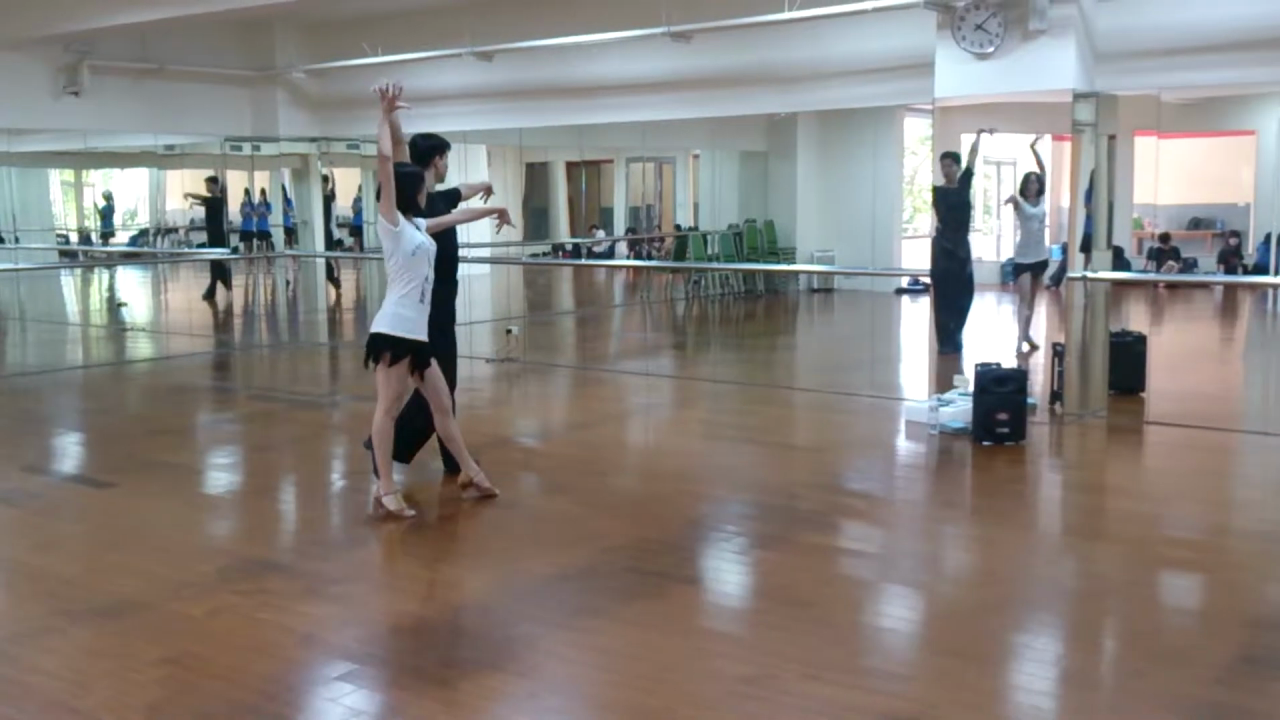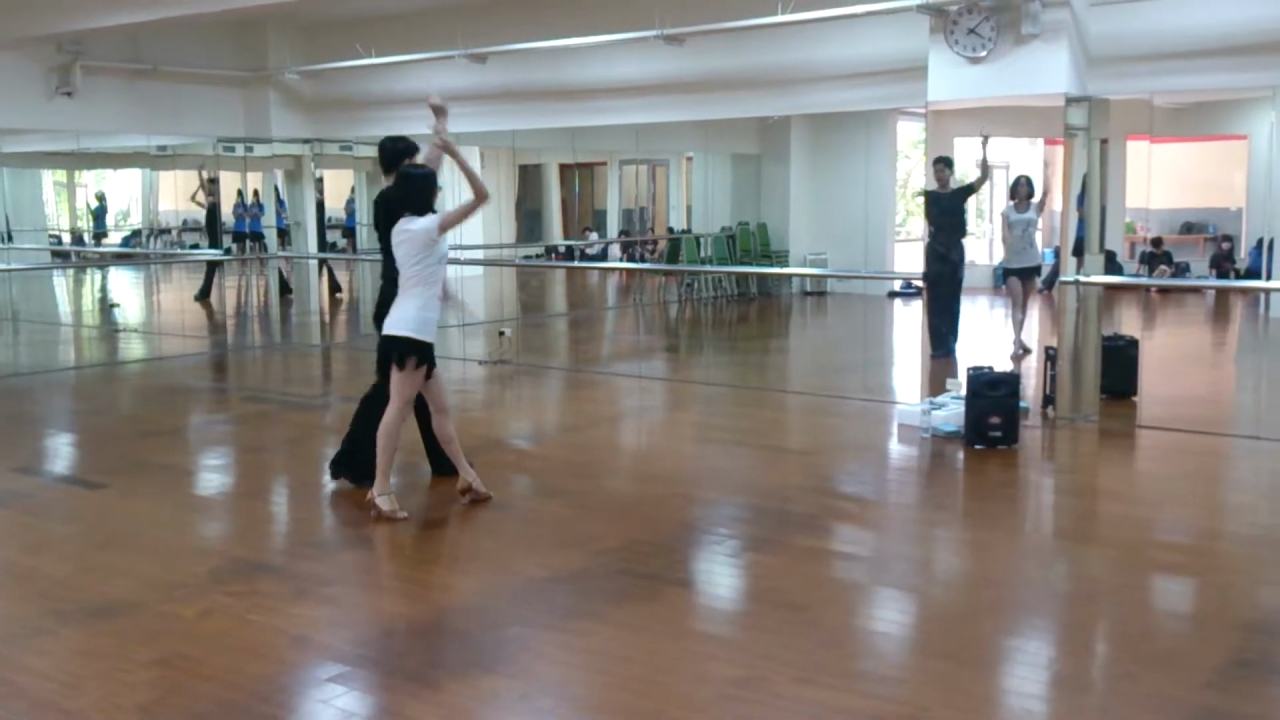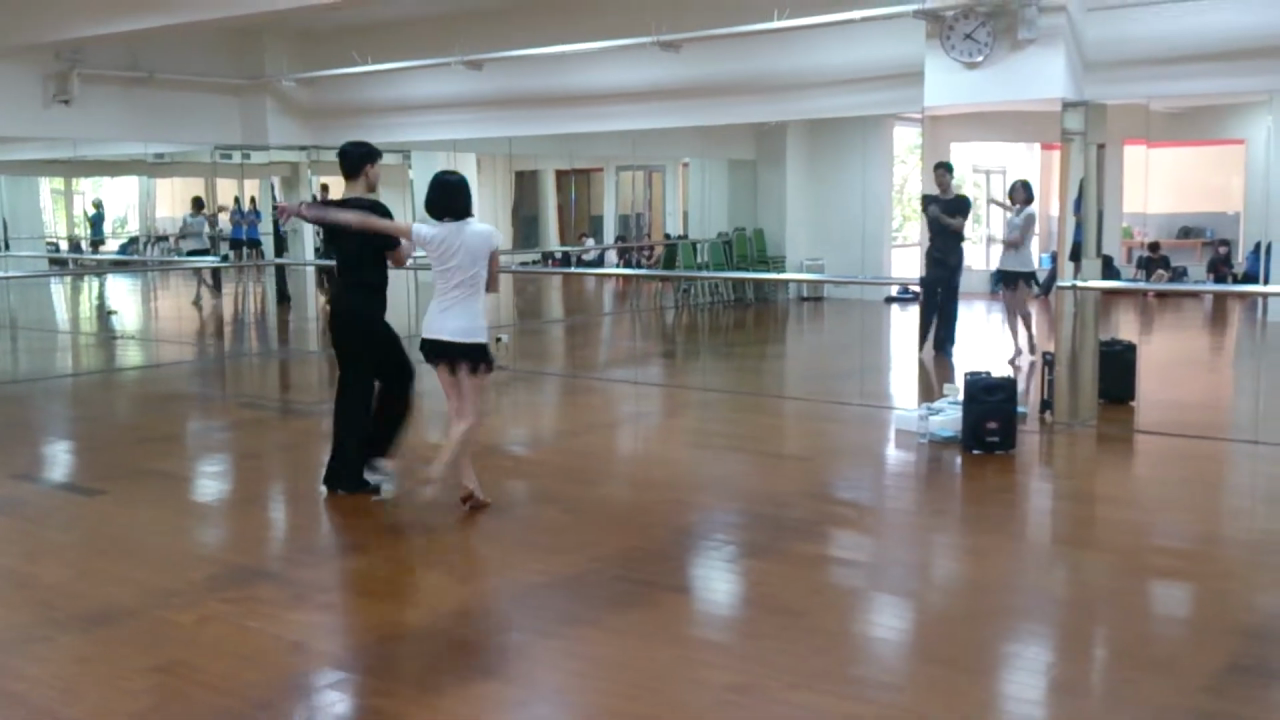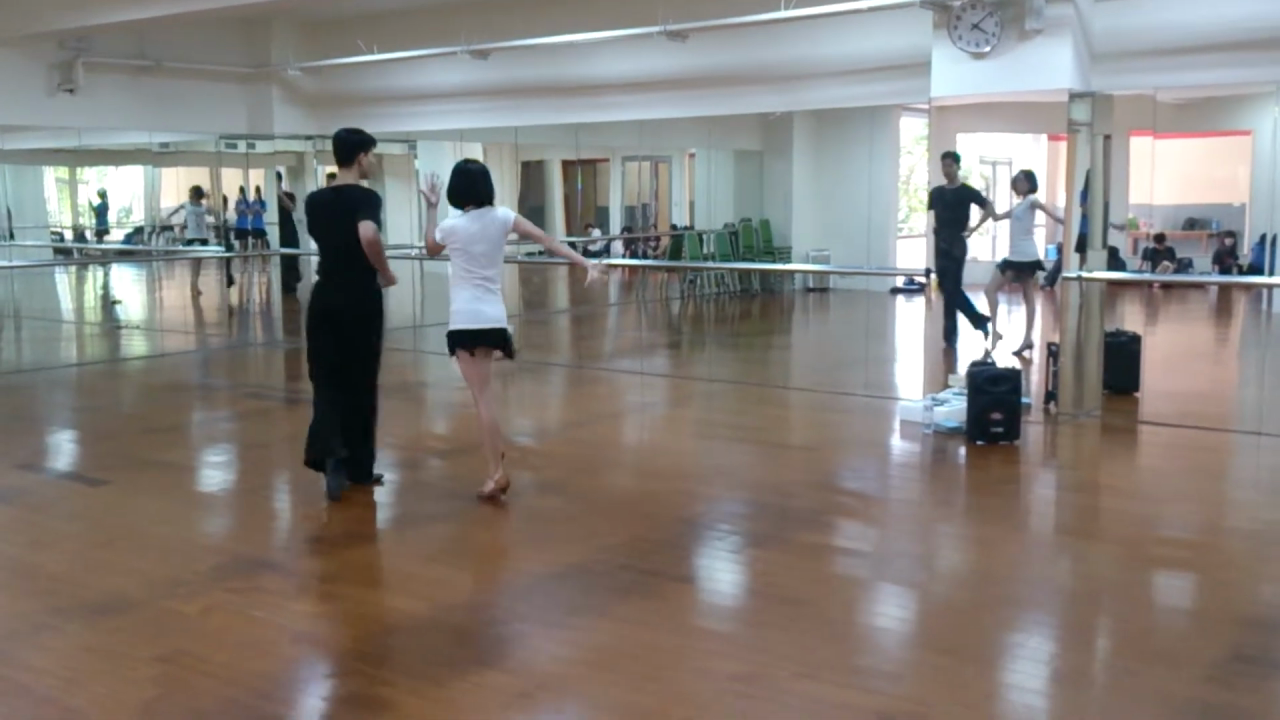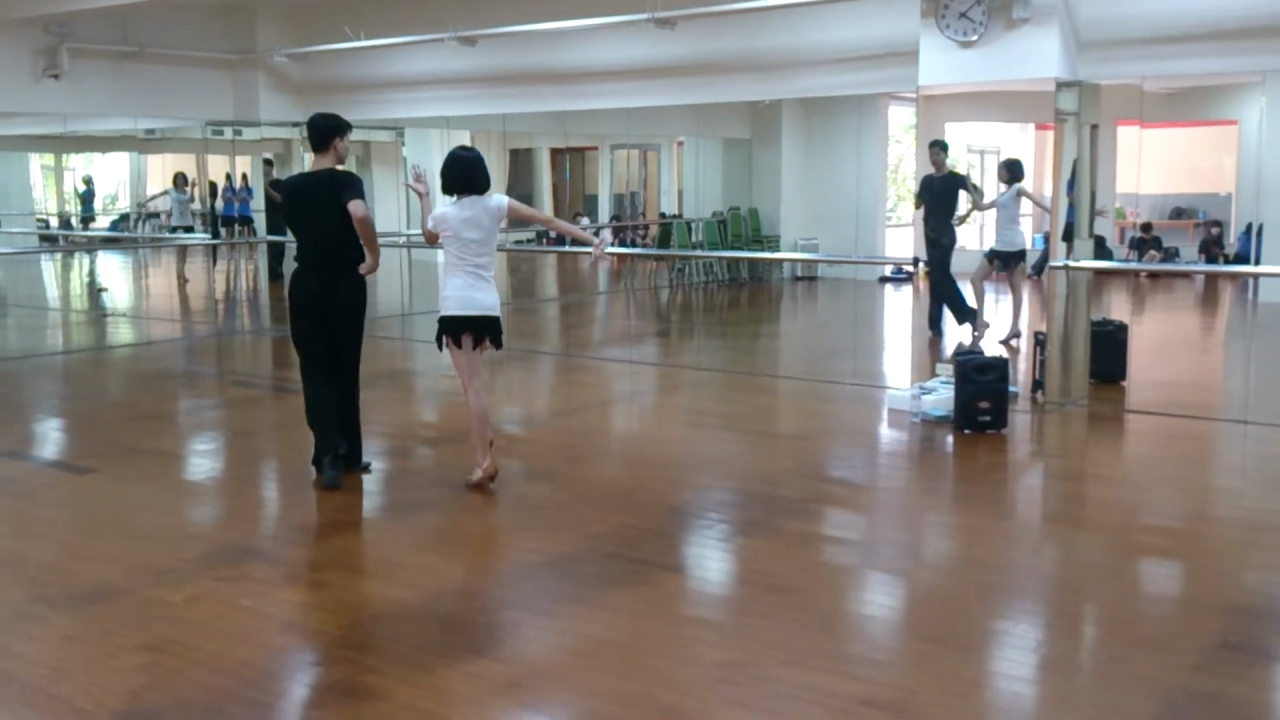
dt=0.4s
person 1, frame 1
left shoulder: (442, 197)
left elbow: (466, 191)
left wrist: (483, 187)
left hip: (442, 302)
right hip: (427, 305)
left knee: (443, 381)
left ankle: (452, 458)
right ankle: (389, 443)
person 1, frame 2
left shoulder: (387, 203)
right shoulder: (398, 200)
right elbow: (433, 165)
right wrist: (441, 120)
right knee: (392, 386)
left ankle: (441, 460)
right ankle: (352, 463)
person 1, frame 3
left shoulder: (331, 210)
right shoulder: (375, 212)
left elbow: (291, 209)
right elbow: (399, 257)
left wrist: (290, 209)
right wrist: (406, 247)
left hip: (341, 310)
right hip: (364, 313)
left knee: (371, 382)
right ankle: (345, 474)
person 1, frame 4
left shoulder: (314, 201)
right shoulder: (366, 198)
right elbow: (369, 236)
right wrist: (384, 273)
left hip: (324, 298)
right hip: (361, 299)
left knee: (328, 381)
right knee: (360, 384)
left ankle: (330, 455)
right ankle: (356, 467)
person 1, frame 5
left shoulder: (290, 187)
right shoulder: (346, 181)
right elbow: (360, 215)
right wrist: (374, 255)
left hip: (305, 285)
right hip: (344, 285)
left knee: (315, 371)
right knee: (344, 370)
left ankle: (329, 453)
right ankle: (344, 453)
person 2, frame 1
left shoulder: (414, 226)
right shoulder: (391, 222)
left elbow: (451, 219)
right elbow: (386, 161)
left wrist: (490, 209)
right wrist: (386, 116)
left hip: (416, 333)
right hip: (394, 331)
left knee: (443, 405)
right knee: (388, 408)
left ankle: (469, 471)
right ankle: (385, 489)
person 2, frame 2
left shoulder: (401, 228)
right shoulder: (430, 225)
right elbow: (481, 197)
right wrist: (455, 154)
left hip: (406, 328)
right hip: (411, 331)
left knee: (440, 406)
right knee: (398, 410)
left ankle: (466, 477)
right ankle: (380, 490)
person 2, frame 3
left shoulder: (428, 233)
right shoulder: (486, 234)
left elbow: (368, 222)
right elbow: (491, 286)
left wrist: (315, 212)
left hip: (435, 332)
right hip: (469, 335)
left knee: (458, 408)
right knee: (470, 413)
left ankle: (469, 484)
right ankle: (440, 471)
person 2, frame 4
left shoulder: (450, 227)
right shoulder: (502, 218)
left elbow: (430, 249)
right elbow: (549, 242)
left wrist: (432, 207)
right wrist: (587, 264)
left hip: (466, 319)
right hip: (494, 318)
left knee: (483, 397)
right knee: (484, 393)
left ankle: (497, 474)
right ankle: (495, 463)
person 2, frame 5
left shoulder: (441, 214)
right shoulder: (495, 205)
left elbow: (429, 239)
right elbow: (547, 221)
left wrist: (424, 198)
right wrist: (588, 237)
left hip: (457, 306)
right hip: (487, 304)
left knee: (472, 385)
right knee: (473, 381)
left ankle: (484, 462)
right ankle: (483, 441)
person 3, frame 1
left shoulder: (965, 184)
right shoulder: (938, 192)
left elbow: (972, 157)
right elbow: (942, 216)
left wrist: (979, 135)
left hip: (962, 244)
right hip: (943, 245)
left knee: (965, 293)
right knee: (943, 295)
left ankle: (954, 337)
right ankle: (947, 341)
person 3, frame 2
left shoulder: (959, 194)
right shoulder: (929, 197)
left elbow: (984, 178)
right elbow: (930, 222)
left wrist: (984, 148)
left hip: (955, 248)
right hip: (936, 249)
left knee: (953, 296)
right knee: (936, 297)
left ankle: (949, 342)
right ankle: (939, 344)
person 3, frame 3
left shoulder: (962, 201)
right shoulder: (930, 200)
left elbow: (958, 226)
left wrist: (939, 216)
left hip: (953, 253)
right hip: (934, 252)
left knee: (949, 300)
right knee: (929, 296)
left ankle: (944, 344)
right ankle: (922, 339)
person 3, frame 4
left shoulder: (967, 191)
right shoulder: (936, 192)
left elbow: (989, 210)
right elbow: (925, 211)
left hip: (956, 243)
right hip: (940, 243)
left knee: (950, 289)
right knee: (948, 287)
left ankle: (950, 334)
right ankle: (979, 321)
person 3, frame 5
left shoulder: (954, 178)
right shoulder: (926, 180)
left elbow: (978, 194)
right elbow: (917, 205)
right wrist: (916, 192)
left hip: (945, 232)
right hip: (930, 231)
left knee: (938, 277)
right knee: (942, 276)
left ankle: (935, 324)
right ankle: (968, 315)
person 4, frame 1
left shoulder: (1042, 201)
right shoulder: (1019, 202)
left elbow: (1043, 171)
right elbow: (1011, 199)
left wrist: (1033, 149)
right wrist: (1011, 199)
left hip: (1040, 256)
right hip: (1023, 257)
left knee: (1032, 298)
right knee: (1024, 298)
left ankle: (1026, 334)
right ankle: (1020, 338)
person 4, frame 2
left shoulder: (1036, 207)
right shoulder: (1008, 211)
left elbow: (1045, 192)
right elbow: (1005, 234)
left wrist: (1045, 170)
right wrist: (1006, 251)
left hip: (1031, 261)
right hip: (1012, 262)
left knee: (1024, 302)
right knee: (1017, 303)
left ankle: (1019, 339)
right ankle: (1017, 342)
person 4, frame 3
left shoulder: (1029, 213)
right shoulder: (1015, 210)
left elbow: (1020, 240)
right elbow: (1004, 205)
right wrist: (992, 200)
left hip: (1022, 267)
right hip: (1006, 266)
left knee: (1021, 307)
right knee: (1010, 308)
left ankle: (1031, 339)
right ankle: (1017, 347)
person 4, frame 4
left shoulder: (1032, 201)
right shoulder: (1018, 206)
left elbow: (1051, 214)
right elbow: (997, 217)
left hip: (1023, 256)
right hip: (1019, 256)
left knee: (991, 289)
right knee: (1028, 298)
left ankle: (995, 331)
right ankle: (1028, 339)
person 4, frame 5
left shoulder: (1016, 189)
right shoulder: (1002, 195)
left elbow: (1034, 199)
right elbow: (980, 206)
left wrist: (1050, 211)
left hip: (1010, 245)
right hip: (1003, 245)
left knee: (977, 278)
right knee: (1015, 287)
left ankle: (981, 320)
right ankle: (1014, 327)
